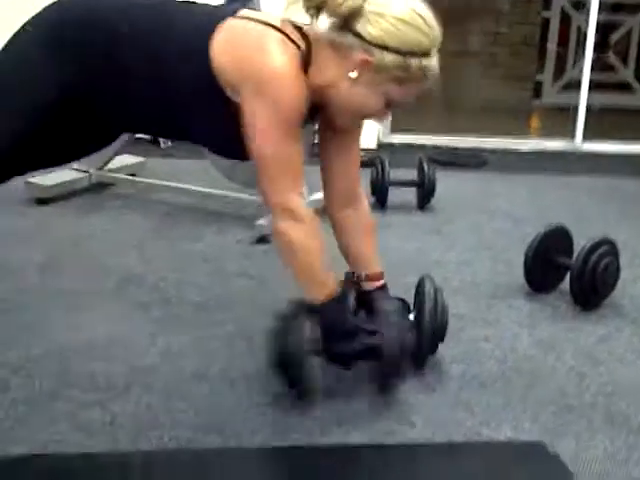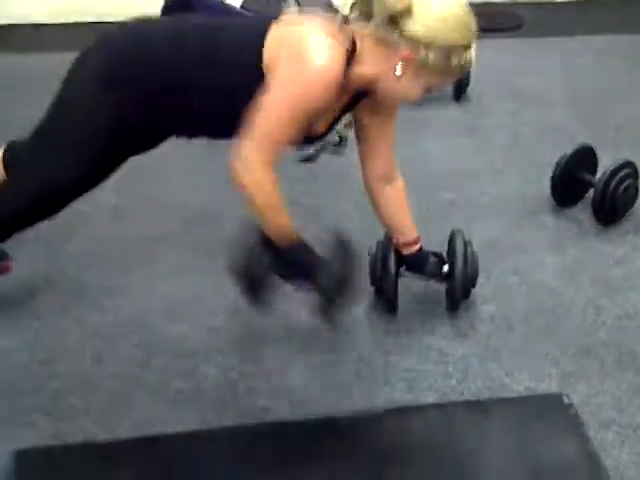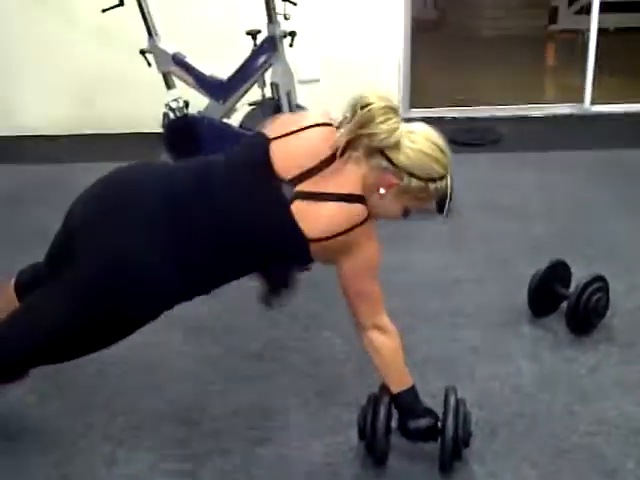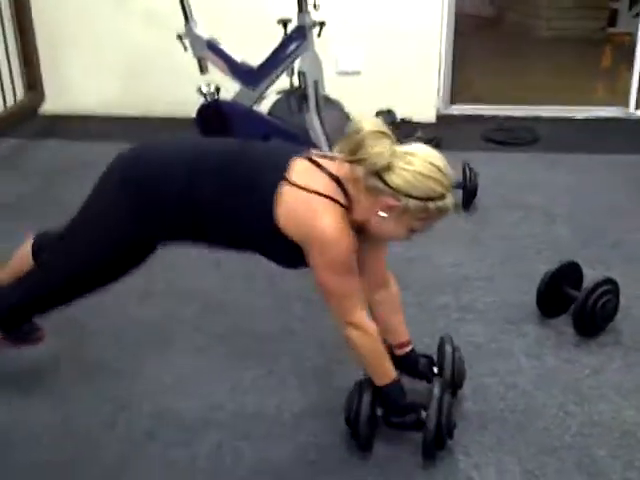
dt=1s
person 1, frame 1
left shoulder: (332, 80)
right shoulder: (274, 67)
left elbow: (348, 203)
right elbow: (287, 211)
left wrist: (375, 293)
right wrist: (333, 314)
left hip: (113, 93)
person 1, frame 2
left shoulder: (373, 85)
right shoulder: (319, 66)
left elbow: (382, 178)
right elbow: (252, 165)
left wrist: (413, 253)
right wrist: (293, 249)
left hip: (163, 95)
right hip: (126, 75)
right knee: (39, 180)
person 1, frame 3
left shoulder: (315, 128)
right shoulder: (353, 231)
right elbow: (375, 326)
right wrist: (410, 406)
right hip: (133, 273)
left knee: (45, 281)
person 1, frame 4
left shoulder: (361, 180)
right shoulder: (326, 222)
left elbow: (379, 284)
right elbow: (355, 321)
left wrist: (405, 353)
right wrist: (393, 395)
left hip: (166, 168)
right hip: (148, 192)
left knee: (67, 251)
right knee: (52, 281)
